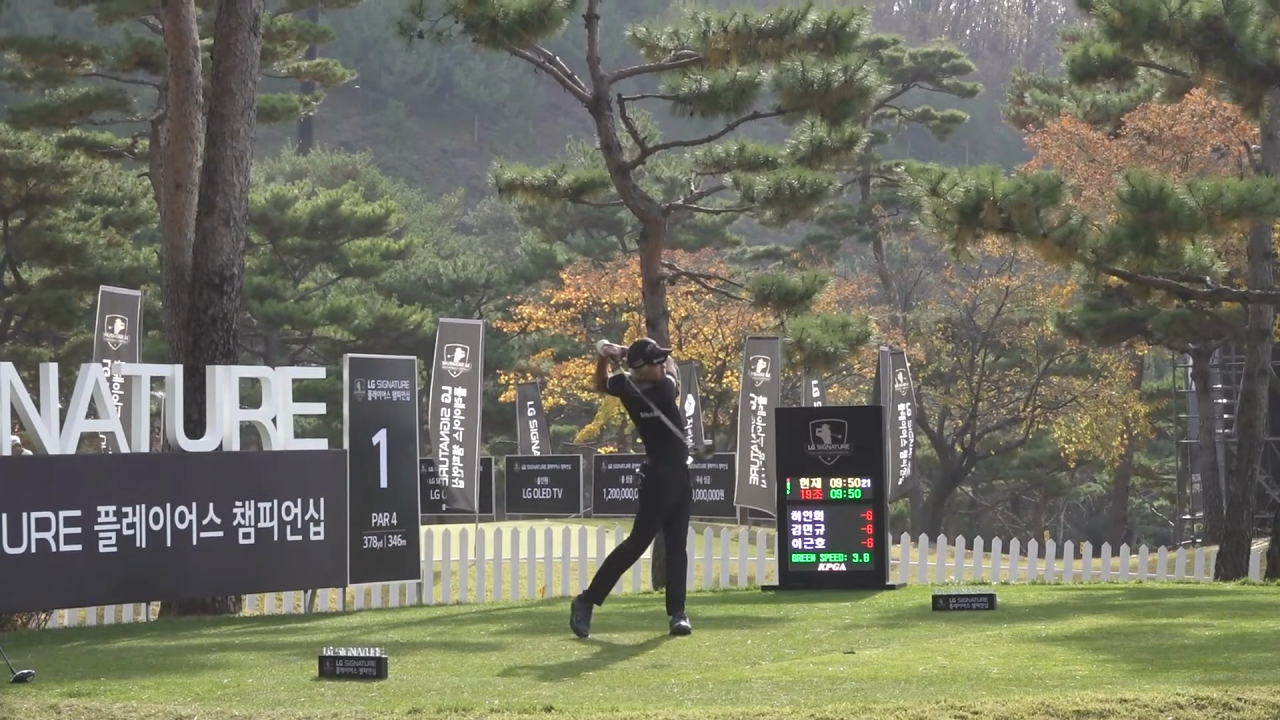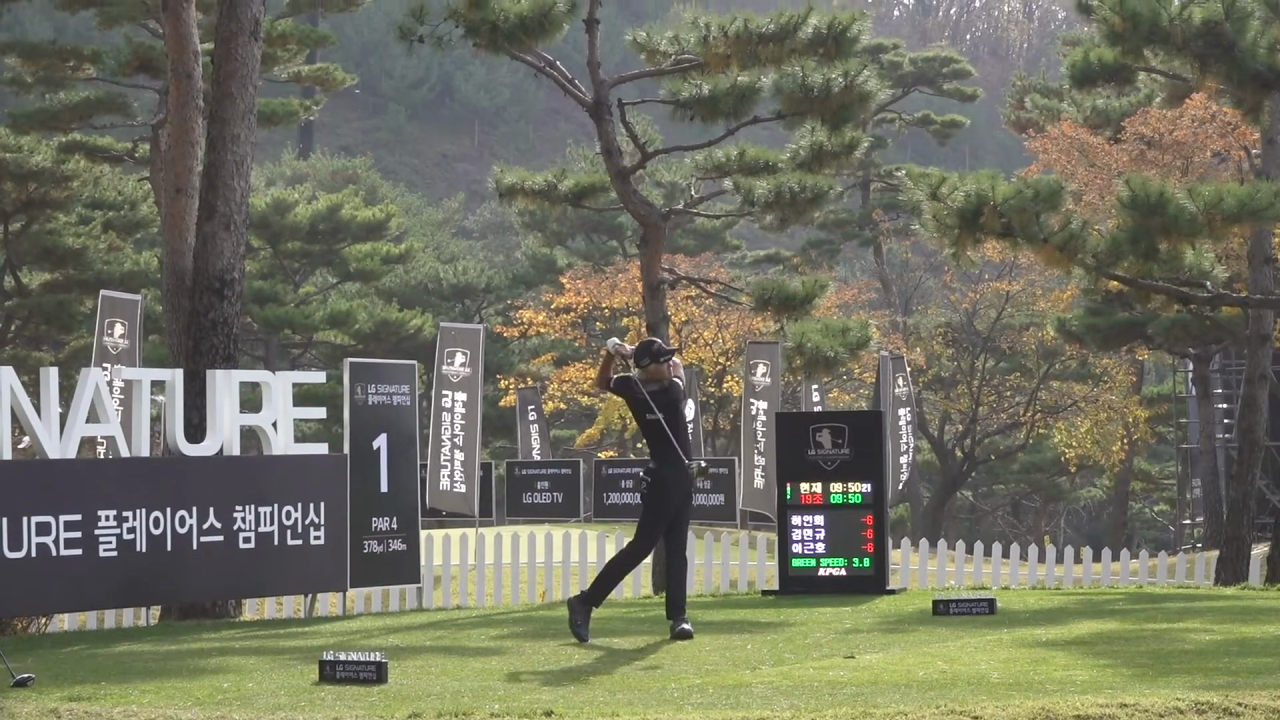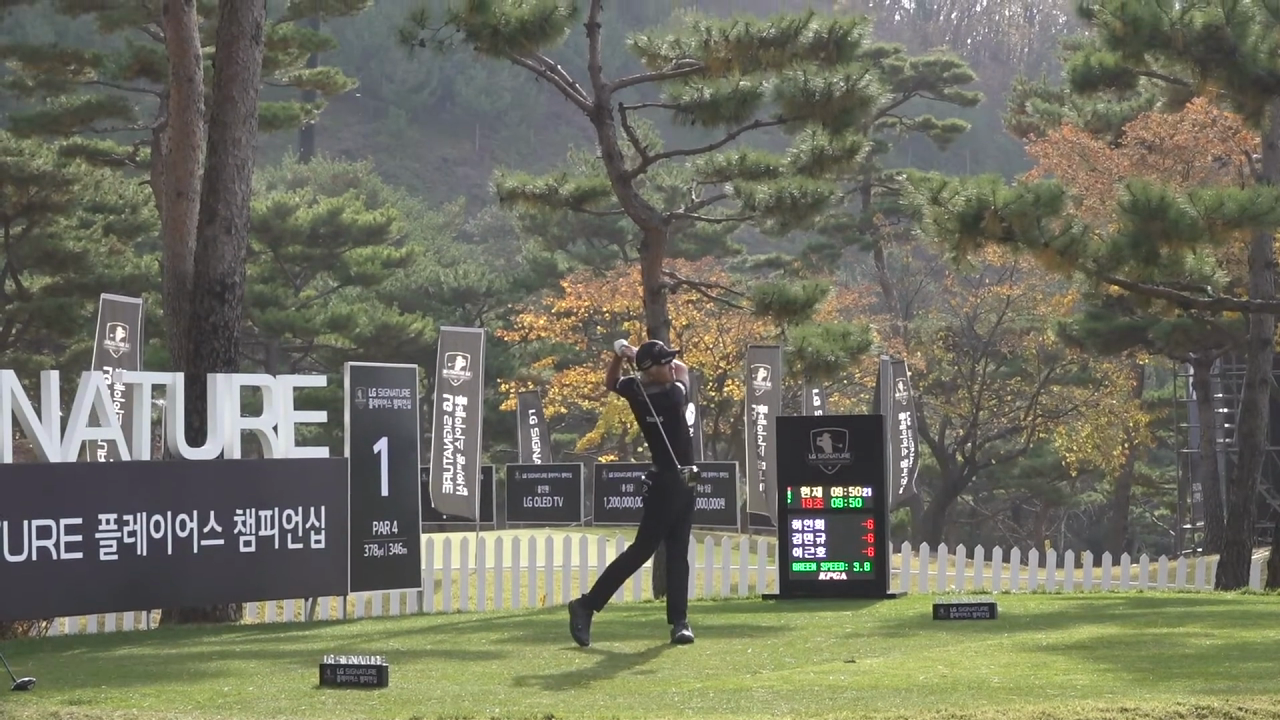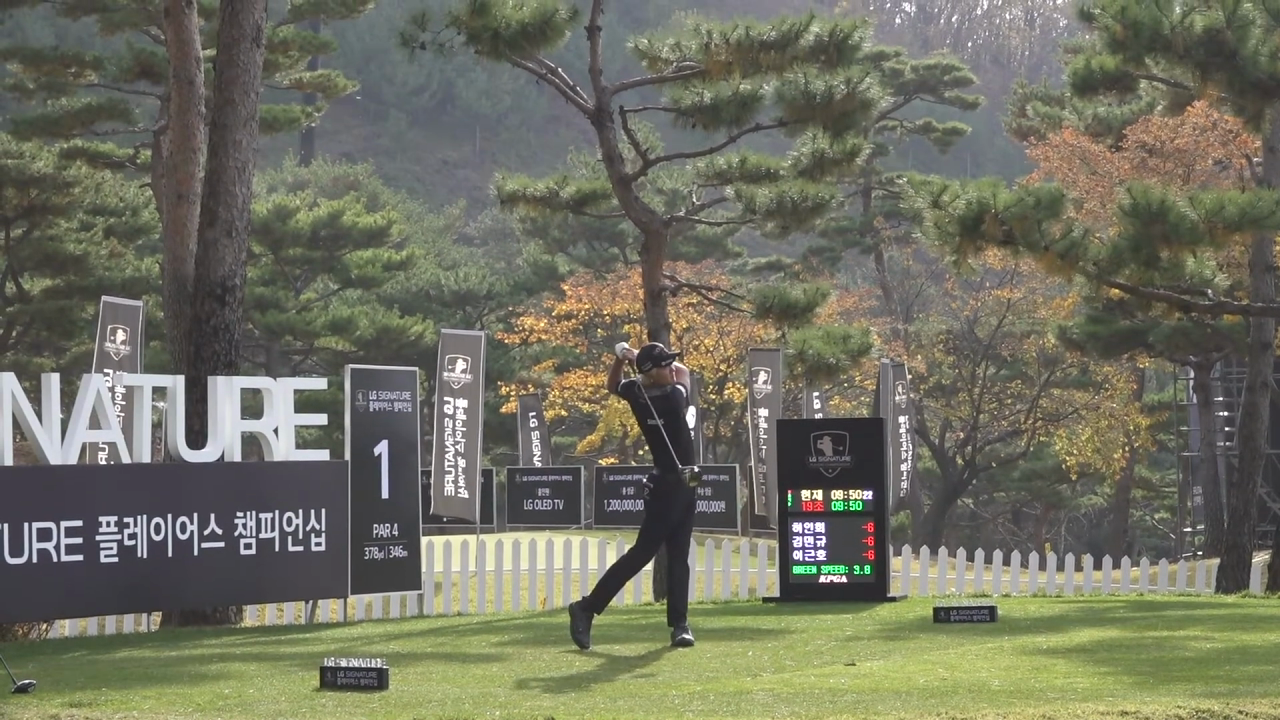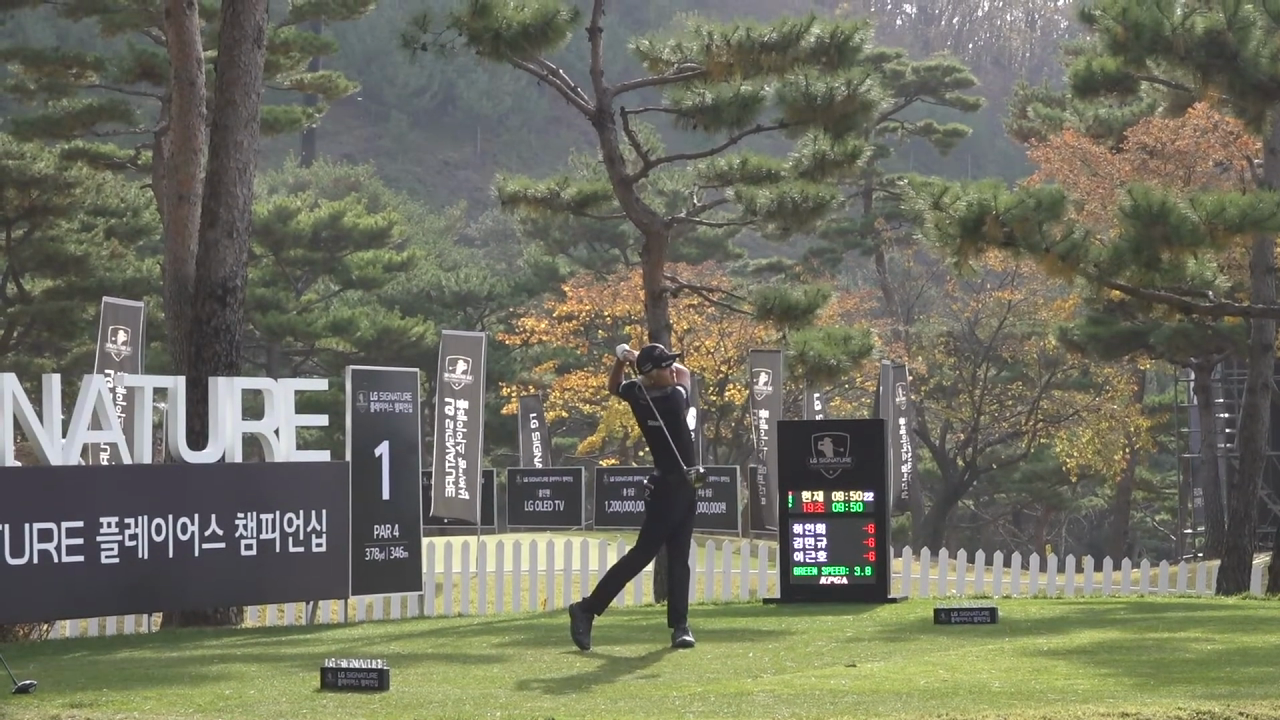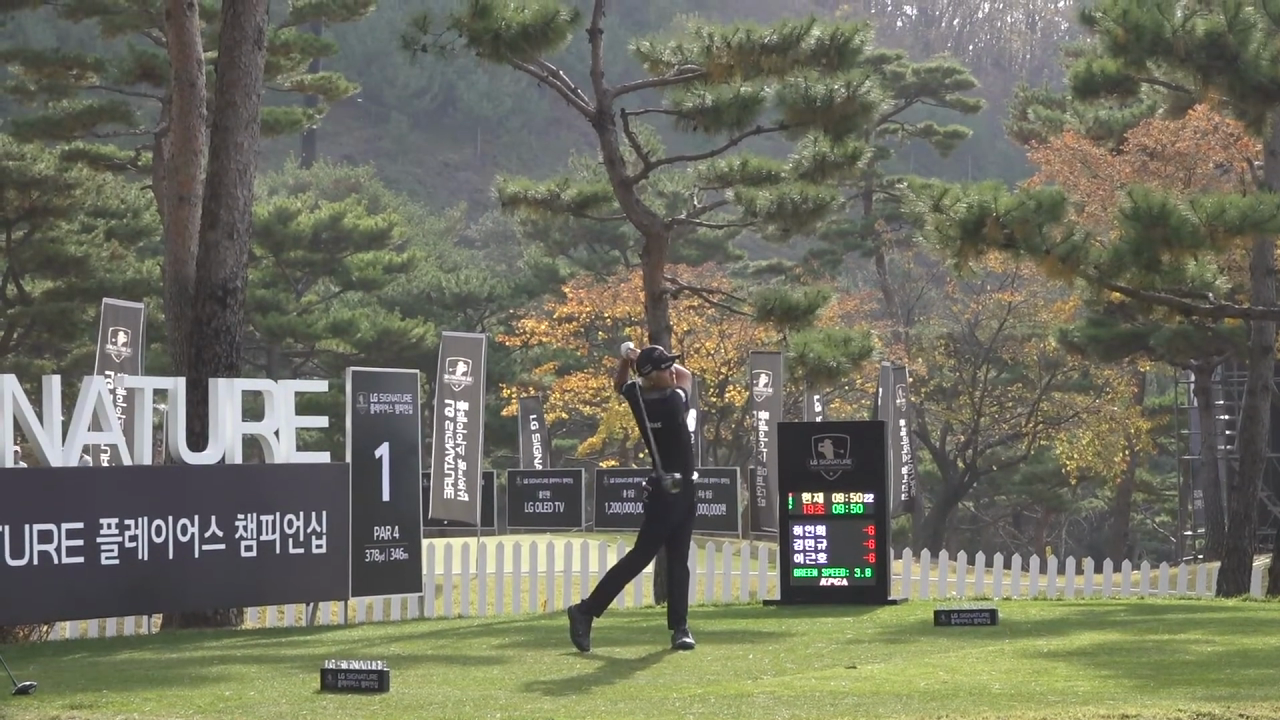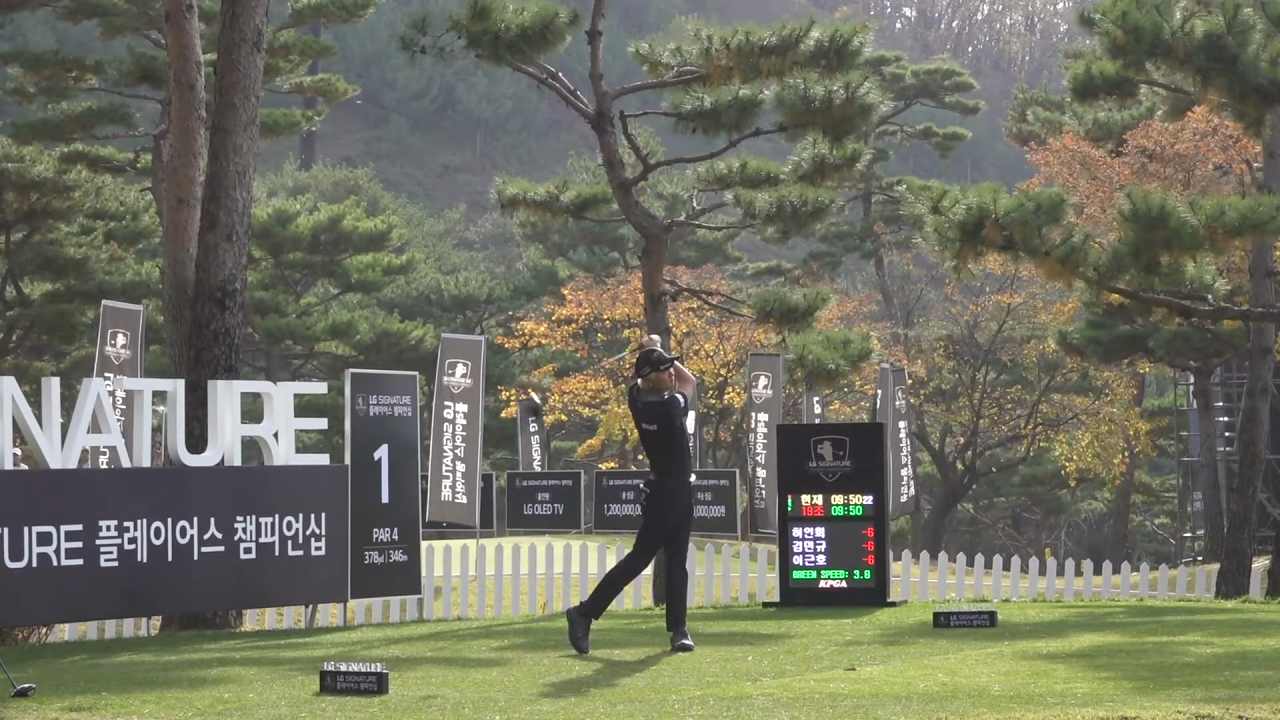
dt=0.2s
person 1, frame 1
left shoulder: (624, 385)
right shoulder: (664, 390)
left elbow: (599, 385)
right elbow: (671, 366)
left wrist: (604, 356)
right wrist: (622, 352)
left hip: (677, 473)
right hip: (660, 476)
left knee: (677, 545)
right knee: (637, 542)
left ankle: (677, 612)
right ankle: (587, 600)
person 1, frame 2
left shoulder: (630, 386)
right shoulder: (670, 392)
left elbow: (601, 383)
right elbow: (680, 367)
left wrist: (611, 354)
right wrist: (634, 354)
left hip: (677, 477)
right hip: (664, 479)
left knee: (677, 550)
right knee: (641, 546)
left ankle: (678, 617)
right ankle: (585, 602)
person 1, frame 3
left shoulder: (635, 389)
right shoulder: (672, 395)
left elbow: (610, 382)
right elbow: (684, 369)
left wrist: (620, 355)
right wrist: (639, 356)
left hip: (678, 482)
right hip: (667, 483)
left knee: (678, 554)
right knee: (642, 549)
left ankle: (679, 621)
right ankle: (586, 605)
person 1, frame 4
left shoulder: (636, 392)
right shoulder: (672, 398)
left elbow: (612, 384)
right elbow: (685, 372)
left wrist: (622, 358)
right wrist: (640, 358)
left hip: (680, 484)
right hip: (669, 486)
left knee: (679, 557)
right knee: (642, 552)
left ankle: (679, 624)
right ankle: (586, 607)
person 1, frame 5
left shoulder: (636, 393)
right shoulder: (673, 400)
left elbow: (612, 386)
right elbow: (685, 373)
left wrist: (623, 359)
right wrist: (641, 360)
left hip: (680, 486)
right hip: (670, 488)
left knee: (679, 558)
right knee: (642, 553)
left ankle: (679, 625)
right ankle: (586, 609)
person 1, frame 6
left shoulder: (636, 395)
right shoulder: (671, 403)
left elbow: (619, 385)
right elbow: (688, 376)
left wrist: (628, 359)
right wrist: (641, 359)
left hip: (679, 488)
right hip: (670, 491)
left knee: (678, 560)
right knee: (641, 555)
left ankle: (679, 627)
right ankle: (585, 611)
person 1, frame 7
left shoulder: (636, 394)
right shoulder: (667, 407)
left elbow: (665, 378)
right elbow: (689, 382)
left wrist: (653, 353)
right wrist: (655, 351)
left hip: (677, 490)
right hip: (666, 492)
left knee: (677, 562)
right knee: (639, 558)
left ankle: (678, 629)
right ankle: (584, 613)
